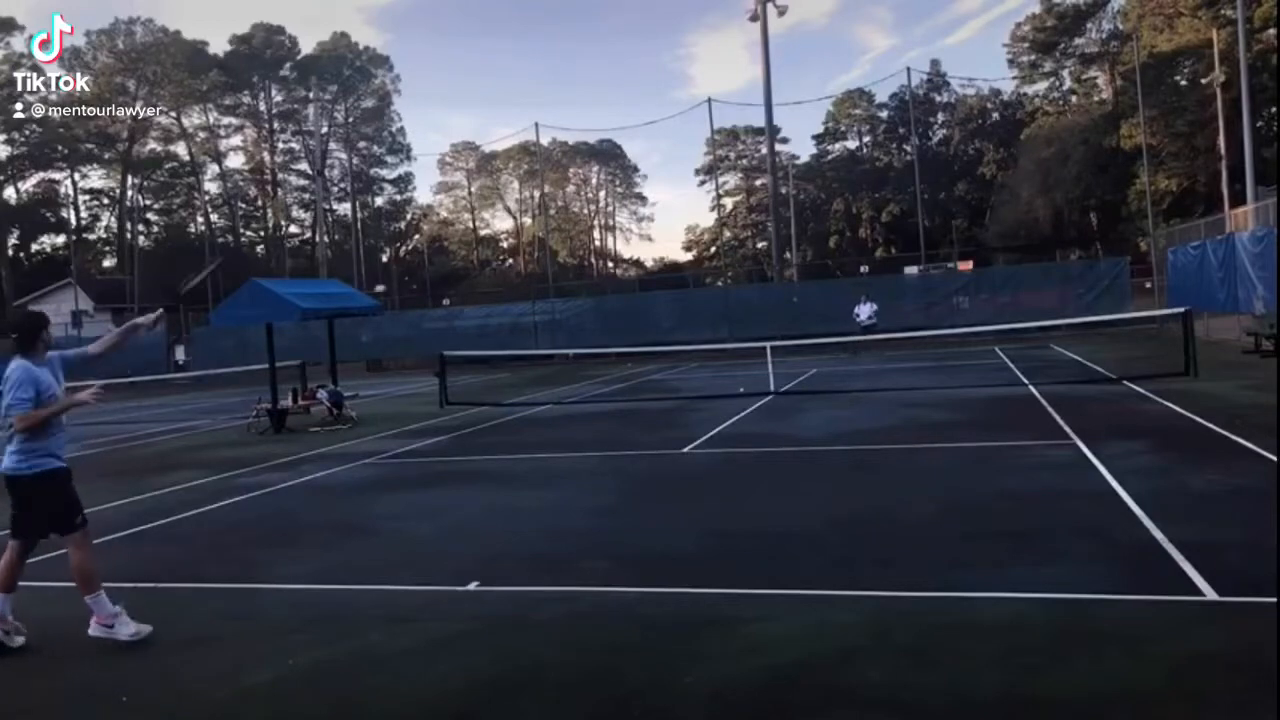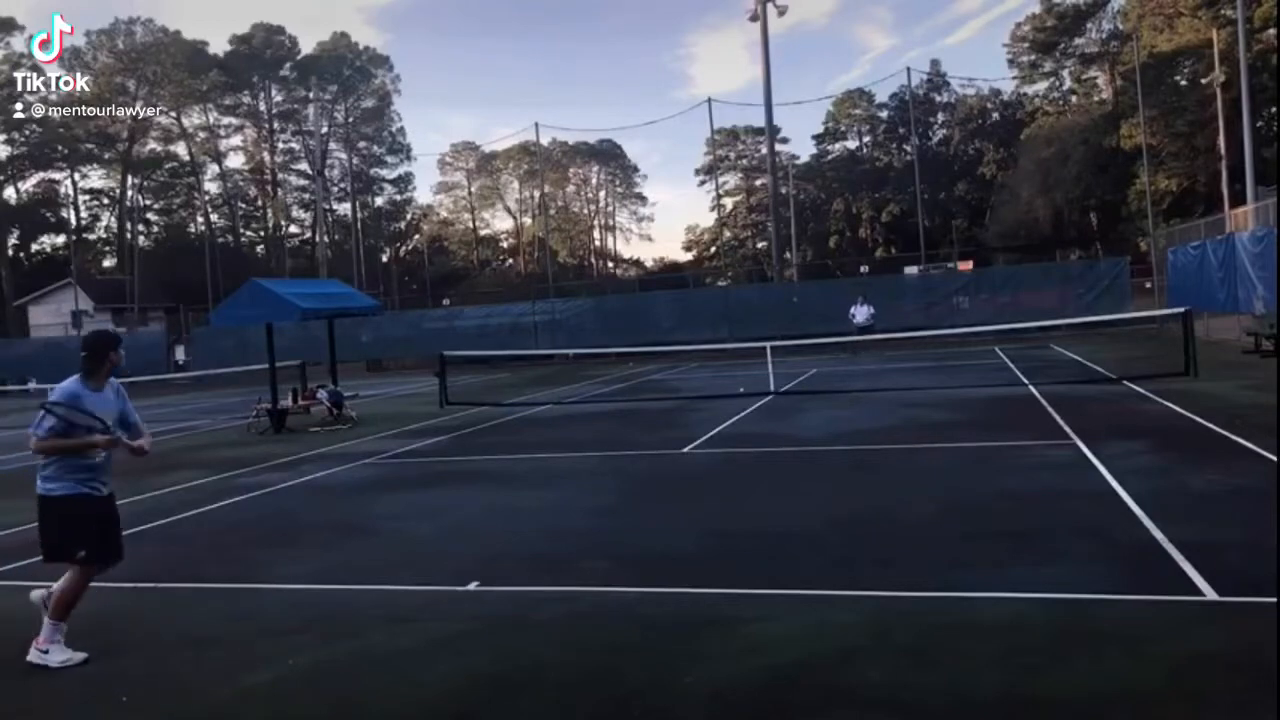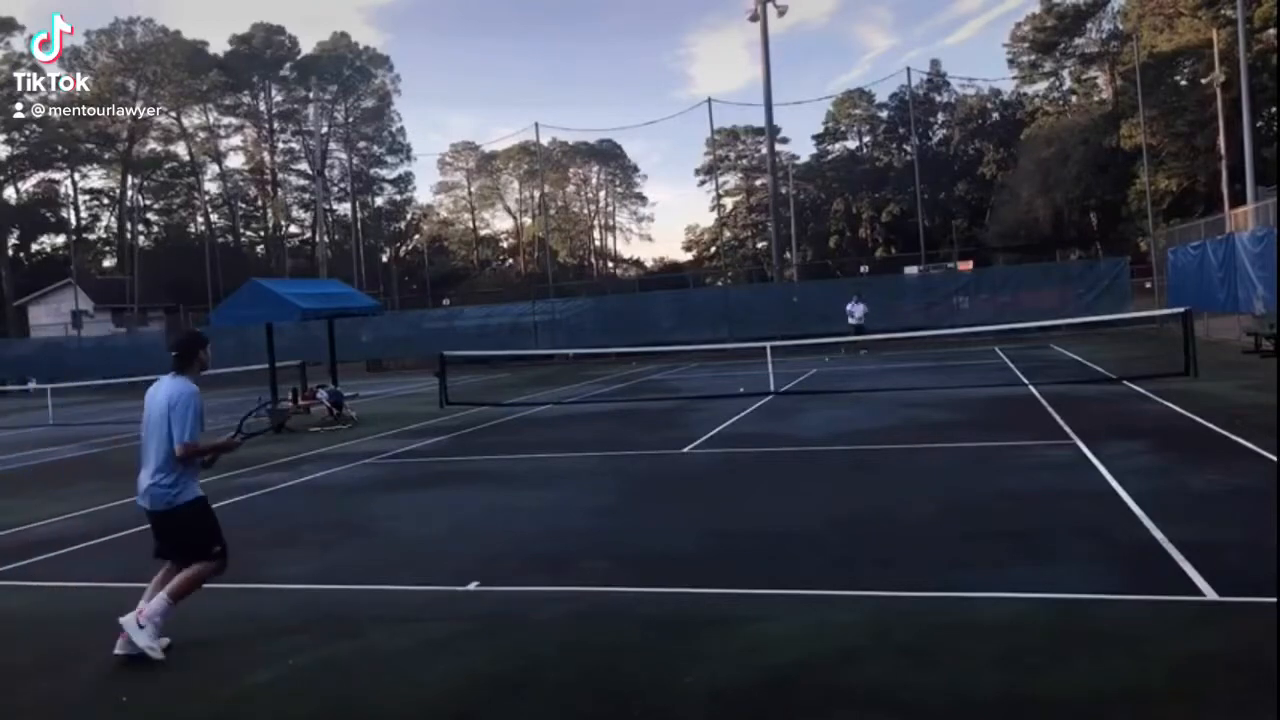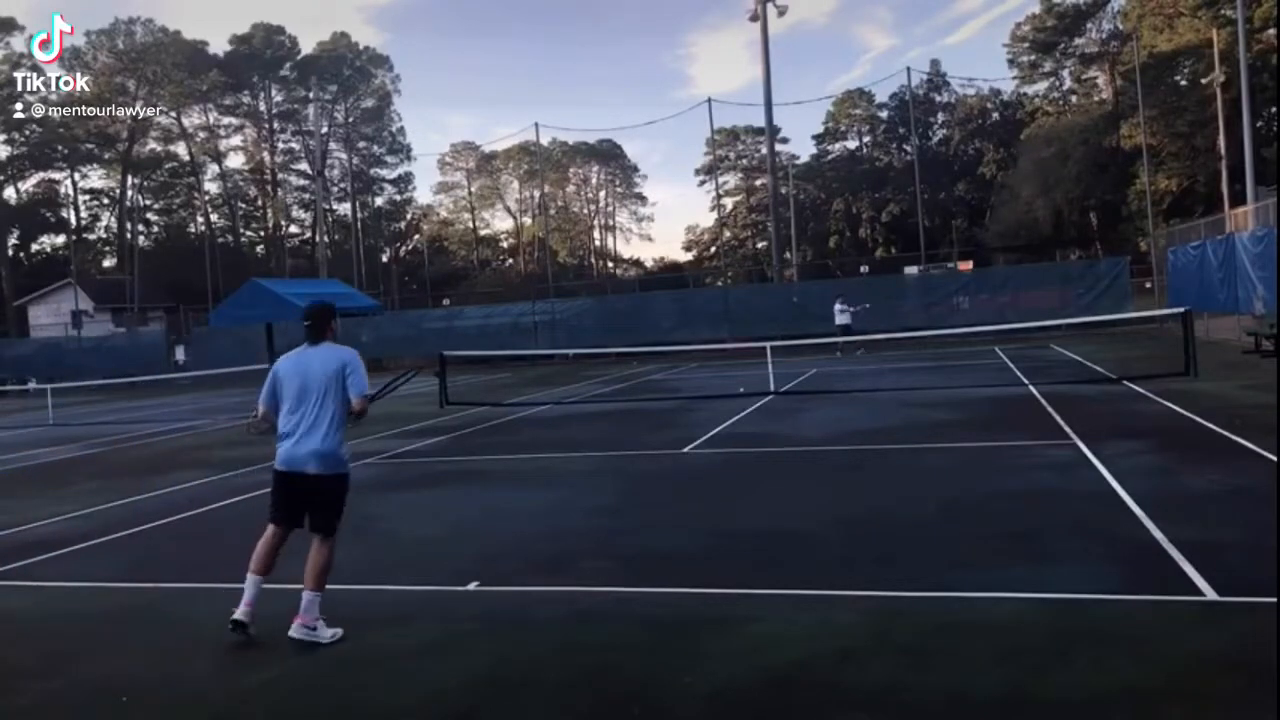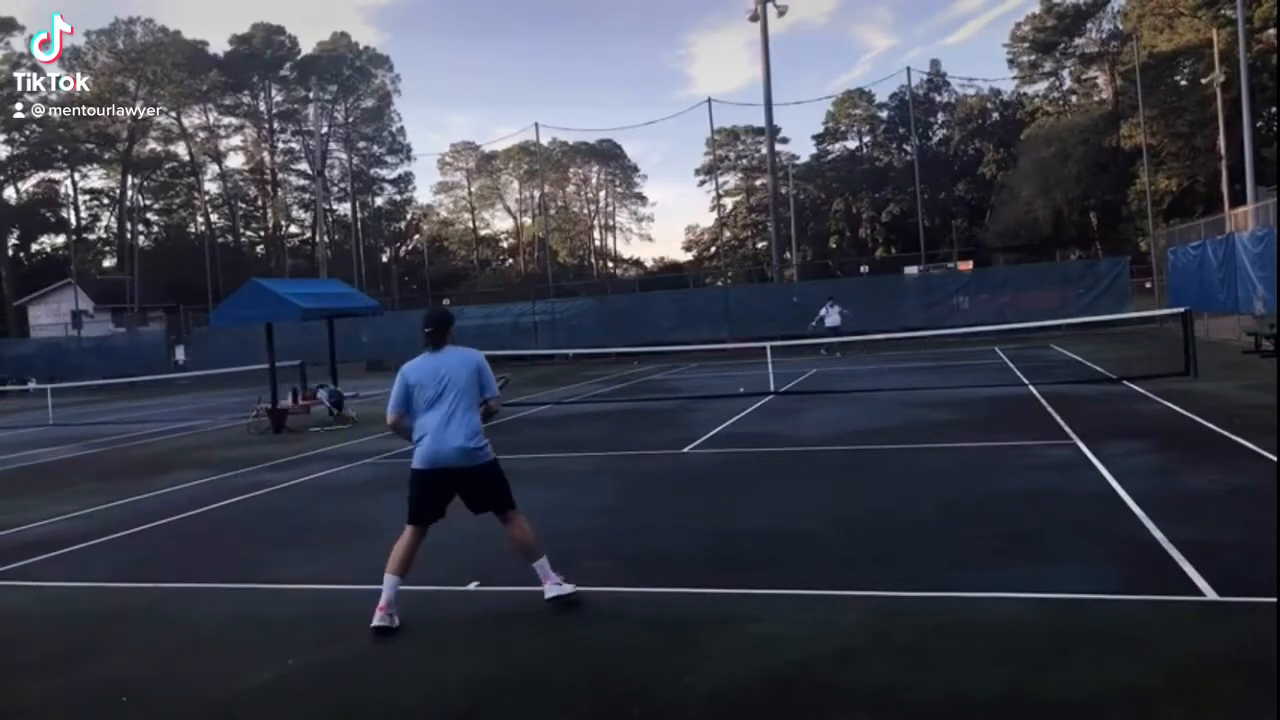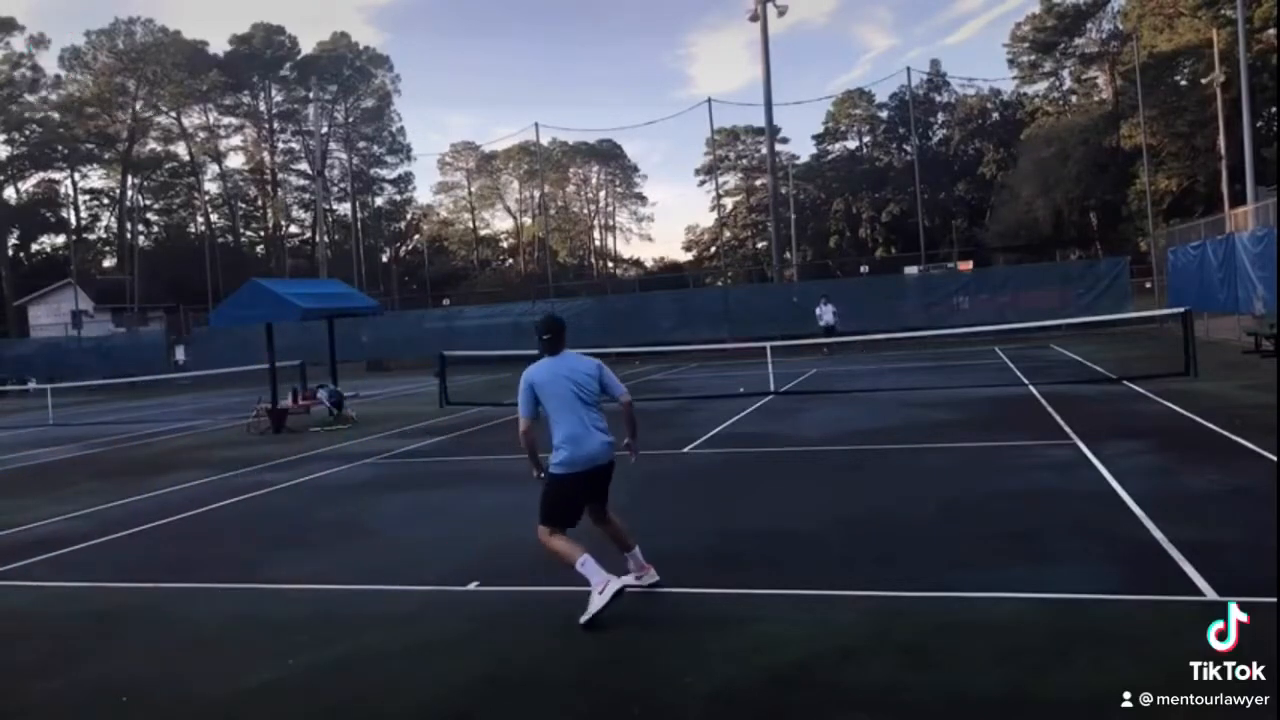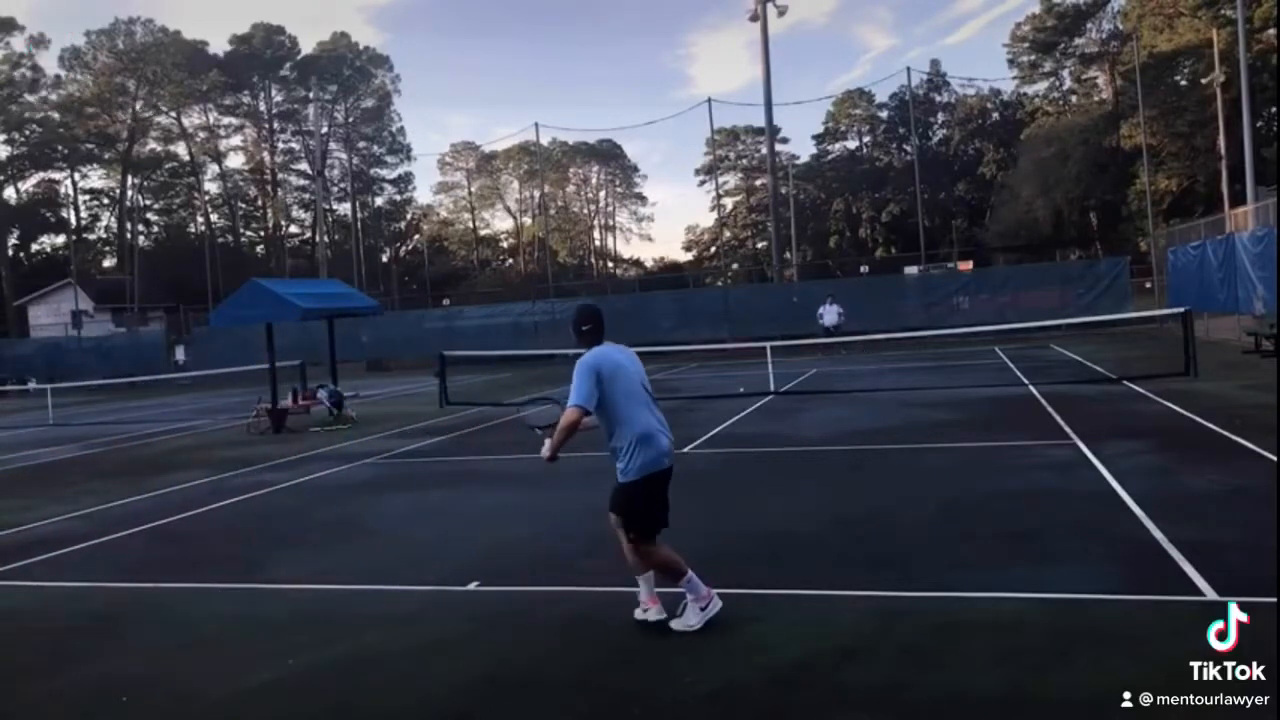
dt=0.4s
person 1, frame 1
left shoulder: (49, 362)
left elbow: (94, 349)
left wrist: (133, 326)
right wrist: (72, 401)
right hip: (39, 471)
right knee: (78, 538)
right ankle: (107, 620)
person 1, frame 2
left shoulder: (116, 391)
right shoulder: (67, 394)
left elbow: (138, 431)
right elbow: (38, 445)
left wrist: (140, 444)
right wrist: (90, 443)
left hip: (97, 488)
right hip: (65, 493)
left knee: (107, 557)
right knee: (86, 566)
left ankle: (51, 596)
right ankle: (46, 644)
person 1, frame 3
left shoulder: (159, 387)
right shoulder: (188, 393)
right elbow: (183, 450)
left wrist: (201, 451)
right wrist: (221, 445)
left hip: (154, 492)
right hip: (178, 494)
left knee: (178, 563)
right knee: (212, 563)
left ankle: (135, 637)
right ankle: (143, 618)
person 1, frame 4
left shoulder: (284, 363)
right shoulder: (346, 357)
left elbow: (261, 418)
right elbow: (359, 407)
right wrist: (341, 417)
left hip: (287, 460)
right hip: (328, 461)
left knee: (275, 531)
right knee: (323, 538)
left ankle: (245, 607)
right ankle: (307, 621)
person 1, frame 5
left shoulder: (409, 369)
right shoulder: (474, 359)
left elbow: (393, 421)
right elbow: (492, 406)
left hip: (427, 460)
right hip: (475, 455)
left knee: (414, 531)
right knee: (510, 516)
left ankle: (384, 610)
right ankle: (552, 583)
person 1, frame 6
left shoulder: (531, 376)
right shoulder: (592, 363)
left elbow: (525, 429)
right elbow: (626, 401)
left wrist: (536, 465)
right wrist: (632, 438)
left hip: (567, 461)
right hip: (601, 454)
left knee: (549, 533)
right knee: (599, 512)
left ankle: (602, 582)
right ankle: (642, 568)
person 1, frame 7
left shoulder: (590, 363)
right shoulder: (624, 354)
left elbow: (574, 418)
left wrist: (552, 448)
left hip: (641, 462)
right hip: (654, 453)
left knee: (643, 543)
right knee: (620, 519)
left ankle: (701, 598)
right ankle: (650, 600)
